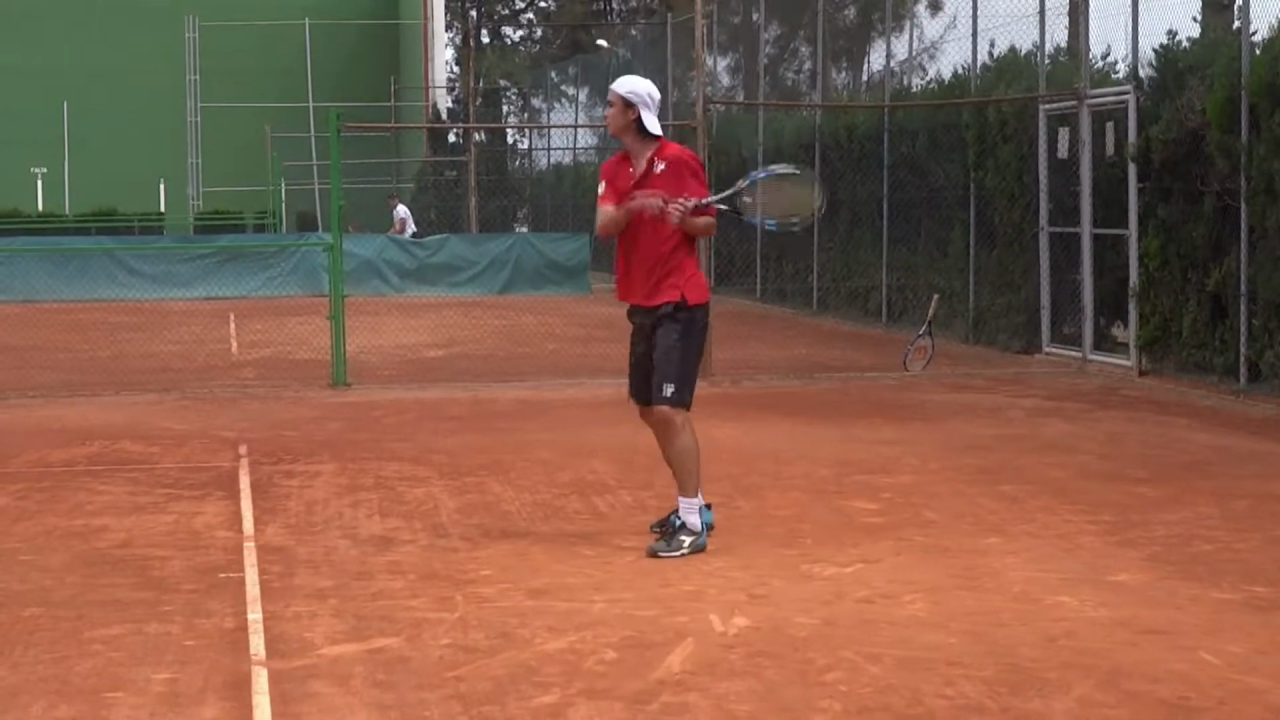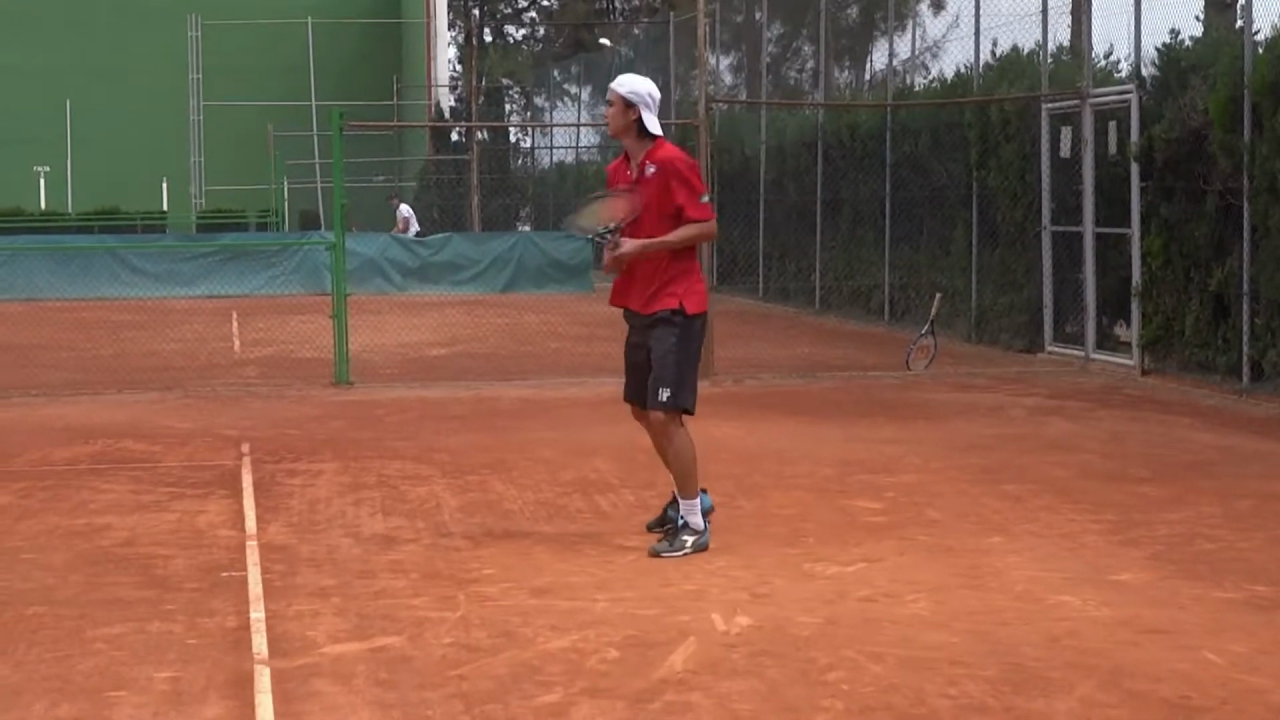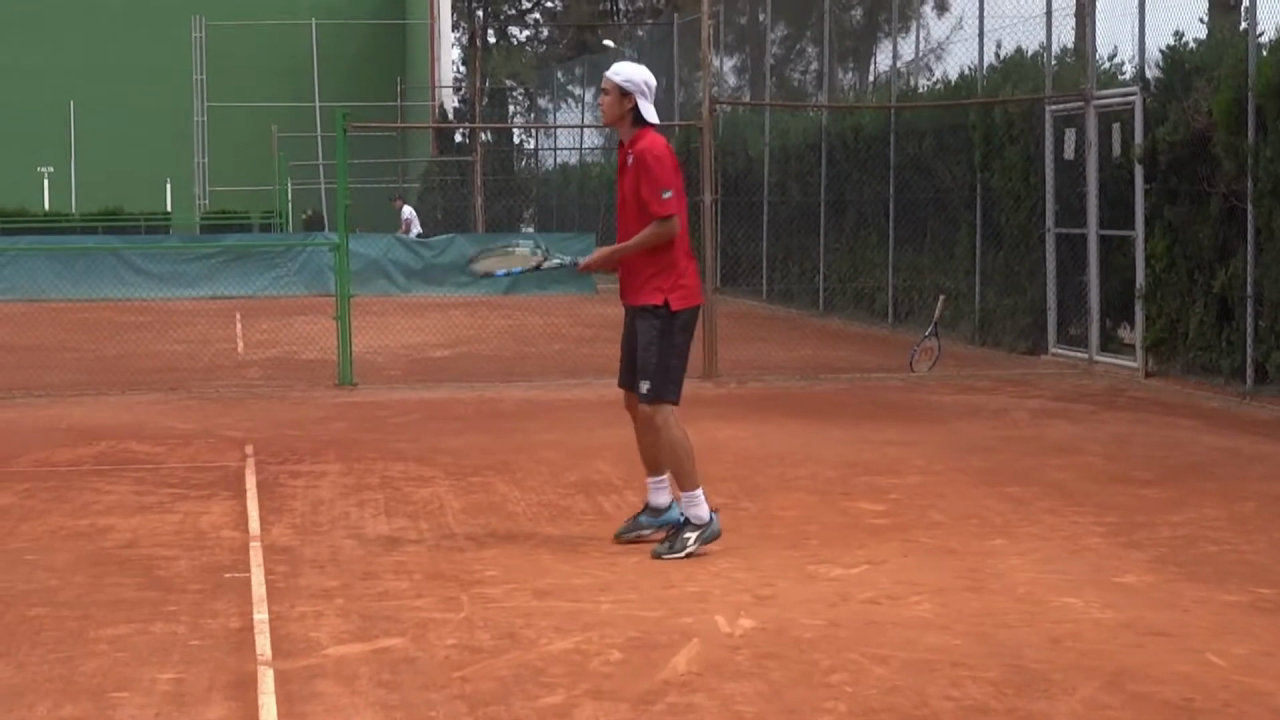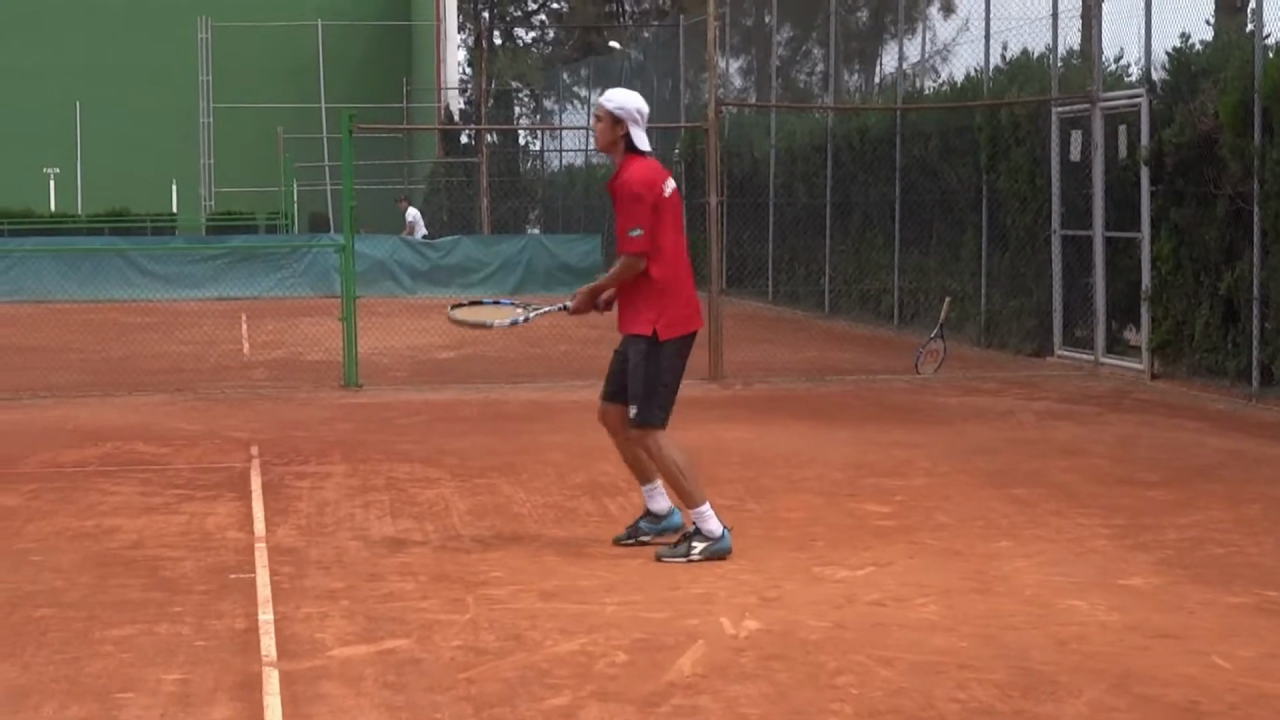
dt=0.2s
person 1, frame 1
left shoulder: (681, 159)
right shoulder: (612, 169)
left elbow: (709, 221)
right elbow: (603, 224)
left wrist: (683, 217)
right wrist: (634, 207)
left hip: (680, 301)
right hip: (641, 304)
left knee: (670, 411)
right knee: (650, 411)
left ankle: (692, 525)
right ankle: (695, 506)
person 1, frame 2
left shoulder: (672, 161)
right shoulder: (617, 170)
left elbow: (705, 228)
left wrist: (644, 246)
right wrist: (617, 254)
left hip: (676, 306)
right hip: (640, 307)
left knee: (666, 415)
right knee: (643, 410)
left ankle: (694, 524)
right ankle: (687, 498)
person 1, frame 3
left shoulder: (650, 151)
right shoulder: (633, 150)
left elbow: (668, 226)
left wrist: (609, 255)
right wrist: (613, 255)
left hip: (665, 298)
right hip: (644, 296)
left knee: (656, 407)
right knee: (634, 402)
left ankle: (701, 517)
right ankle: (661, 506)
person 1, frame 4
left shoulder: (633, 182)
right shoulder: (648, 172)
left elbow: (635, 261)
left wrist: (592, 291)
right wrist: (614, 292)
left hip: (658, 321)
right hip: (648, 317)
left knee: (647, 430)
right knee: (612, 412)
left ankle: (711, 531)
right ankle: (660, 510)
